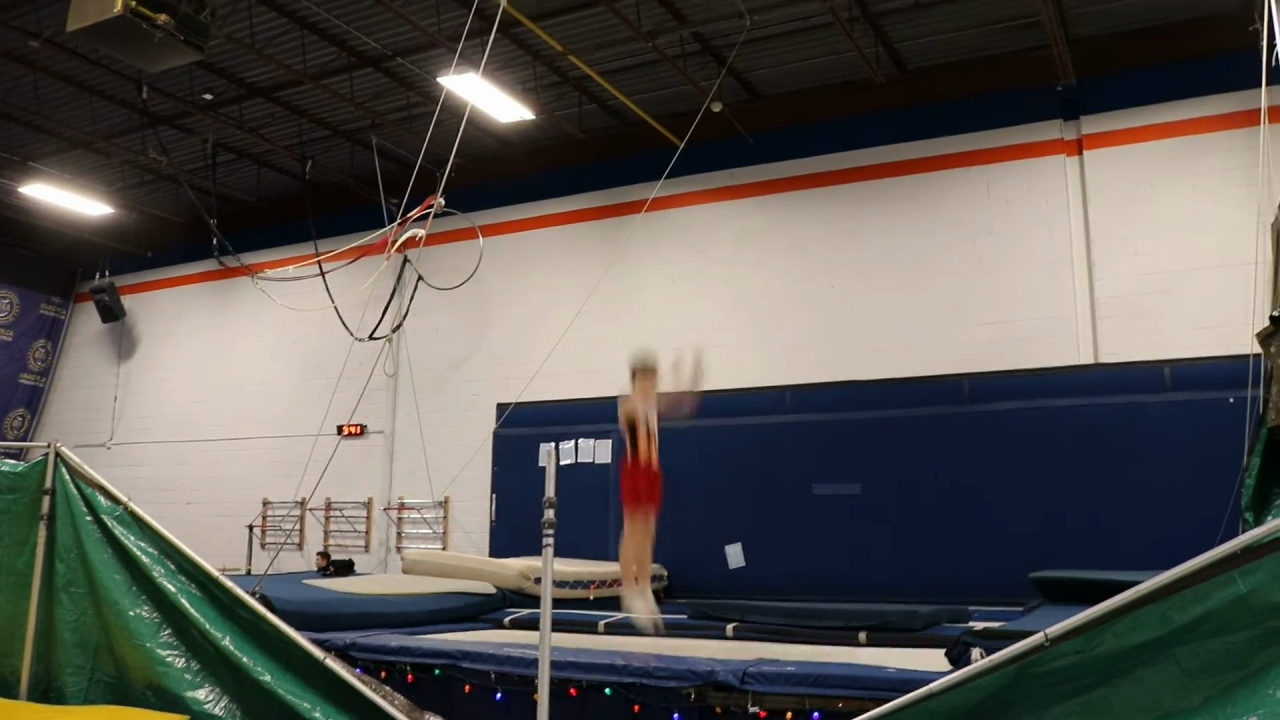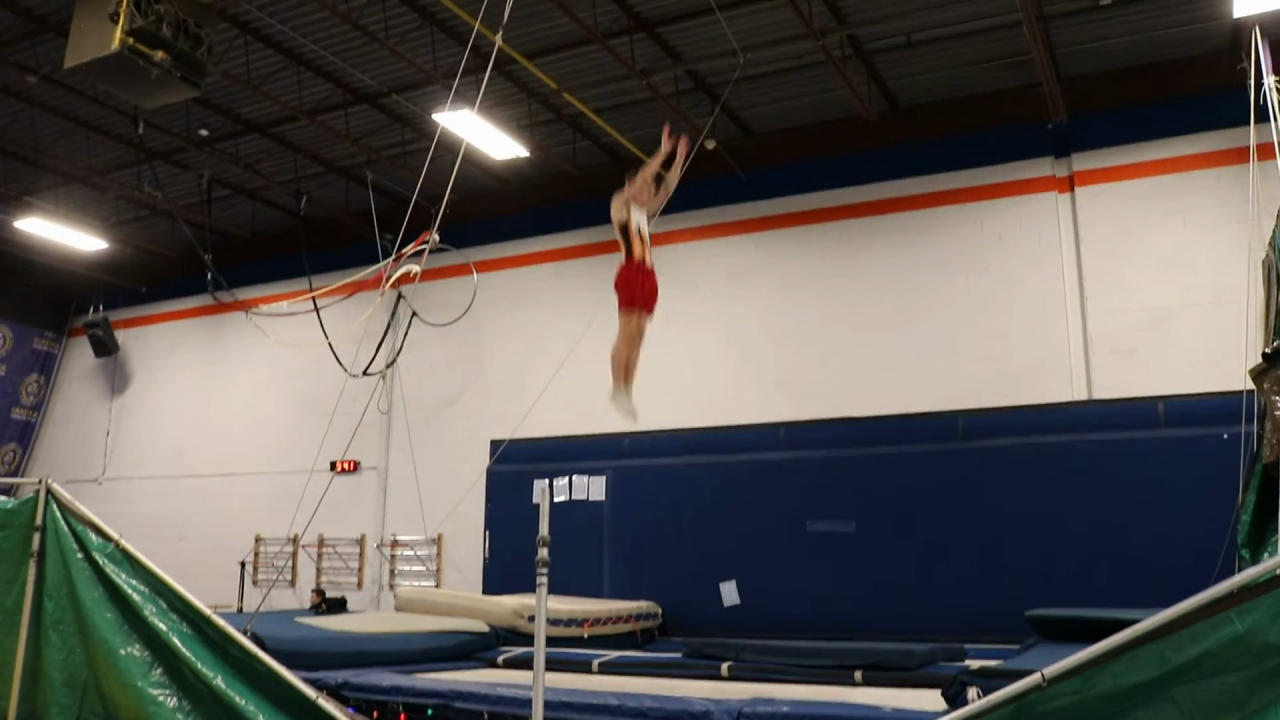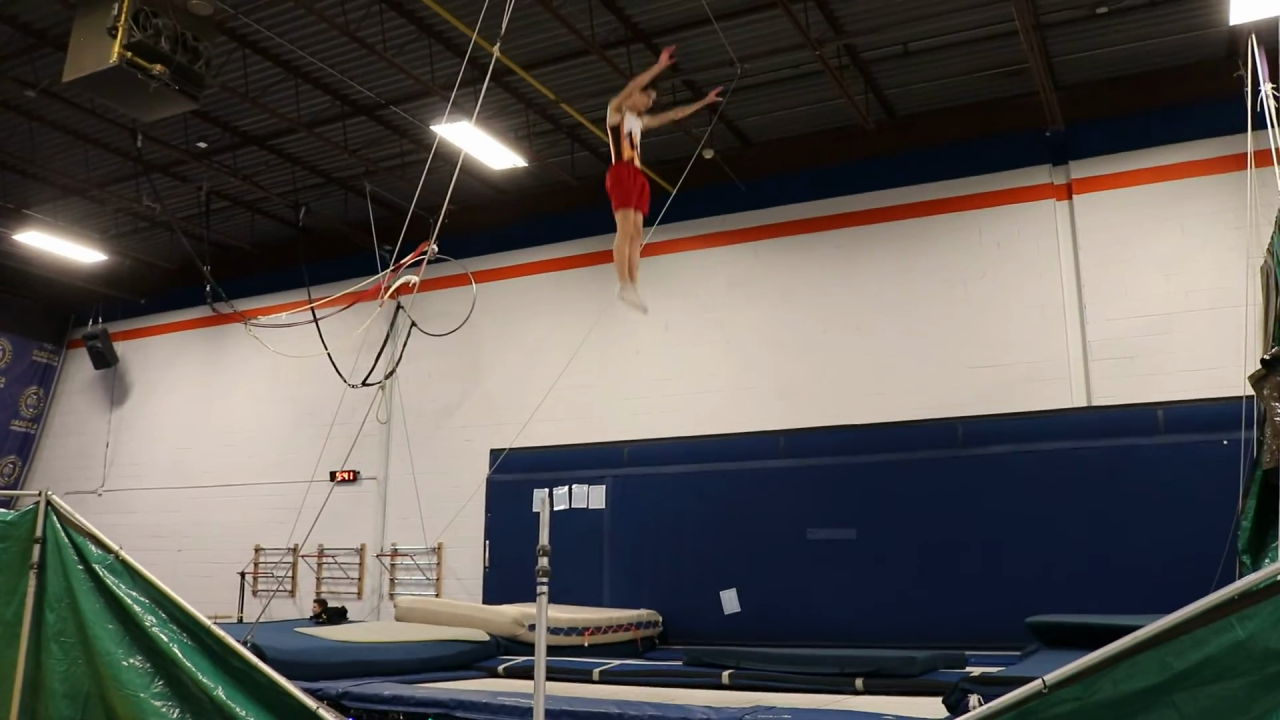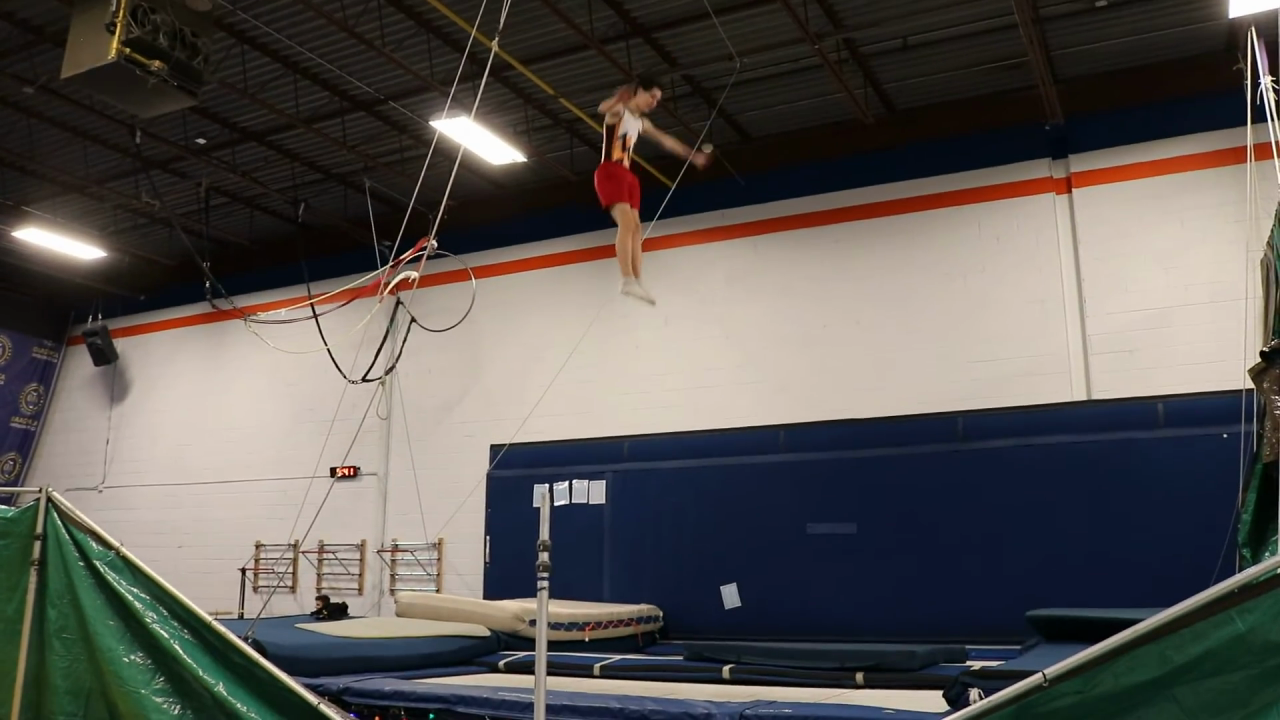
dt=0.3s
person 1, frame 1
left shoulder: (652, 402)
right shoulder: (629, 402)
left elbow: (683, 404)
left wrist: (693, 381)
left hip: (651, 472)
right hip: (636, 471)
left knee: (647, 532)
right knee: (634, 531)
left ankle: (644, 590)
right ankle: (631, 593)
person 1, frame 2
left shoulder: (643, 214)
right shoulder: (620, 205)
left elbow: (666, 190)
right elbow: (639, 180)
left wrist: (678, 161)
right wrist: (661, 154)
left hip: (648, 276)
right hip: (631, 274)
left knee: (637, 335)
right knee: (626, 333)
left ankle: (626, 391)
right ankle: (618, 390)
person 1, frame 3
left shoulder: (640, 120)
right shoulder: (616, 109)
left elbow: (673, 115)
right elbow: (631, 87)
left wrist: (703, 102)
right wrist: (659, 66)
left hip: (638, 176)
right hip: (622, 174)
left knee: (636, 234)
right knee: (625, 230)
left ankle: (632, 287)
right ankle: (625, 285)
person 1, frame 4
left shoulder: (643, 123)
right shoulder: (619, 109)
left elbow: (666, 141)
right elbow: (606, 107)
left wrist: (693, 155)
right wrist: (618, 98)
left hip: (626, 174)
right hip: (610, 172)
left knee: (634, 229)
right knee: (628, 226)
left ankle: (635, 282)
right ankle: (628, 281)
